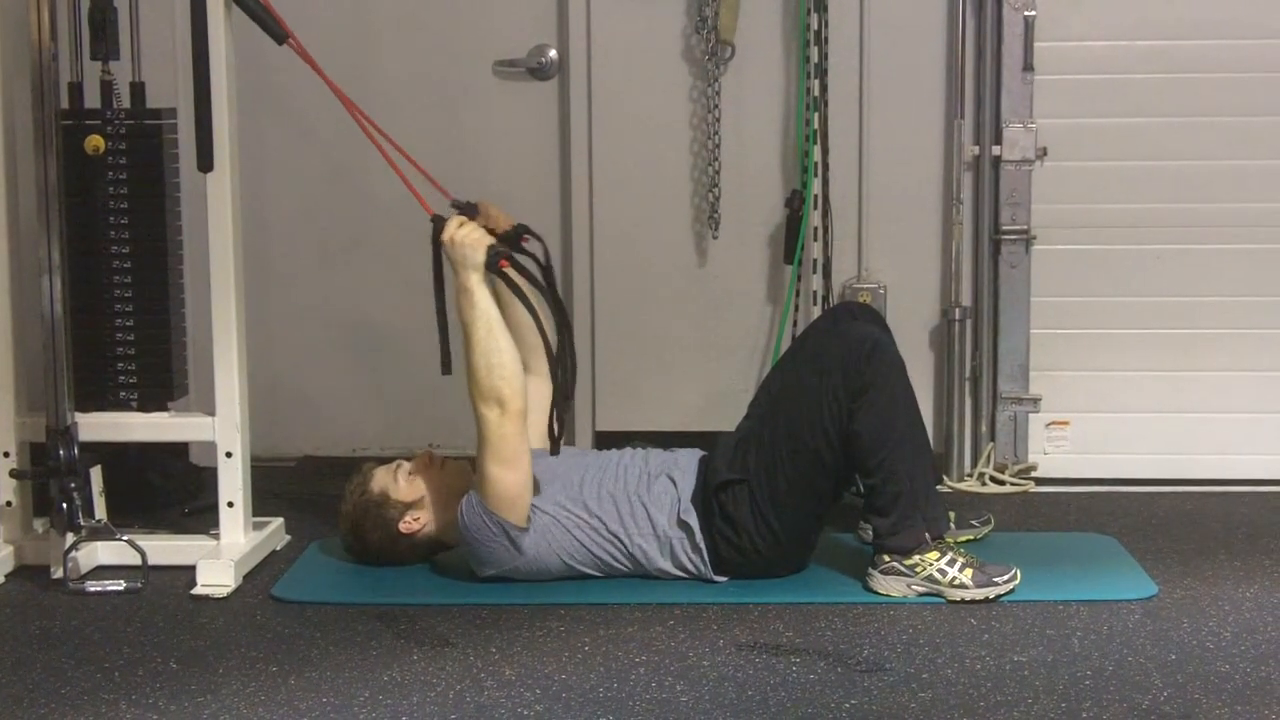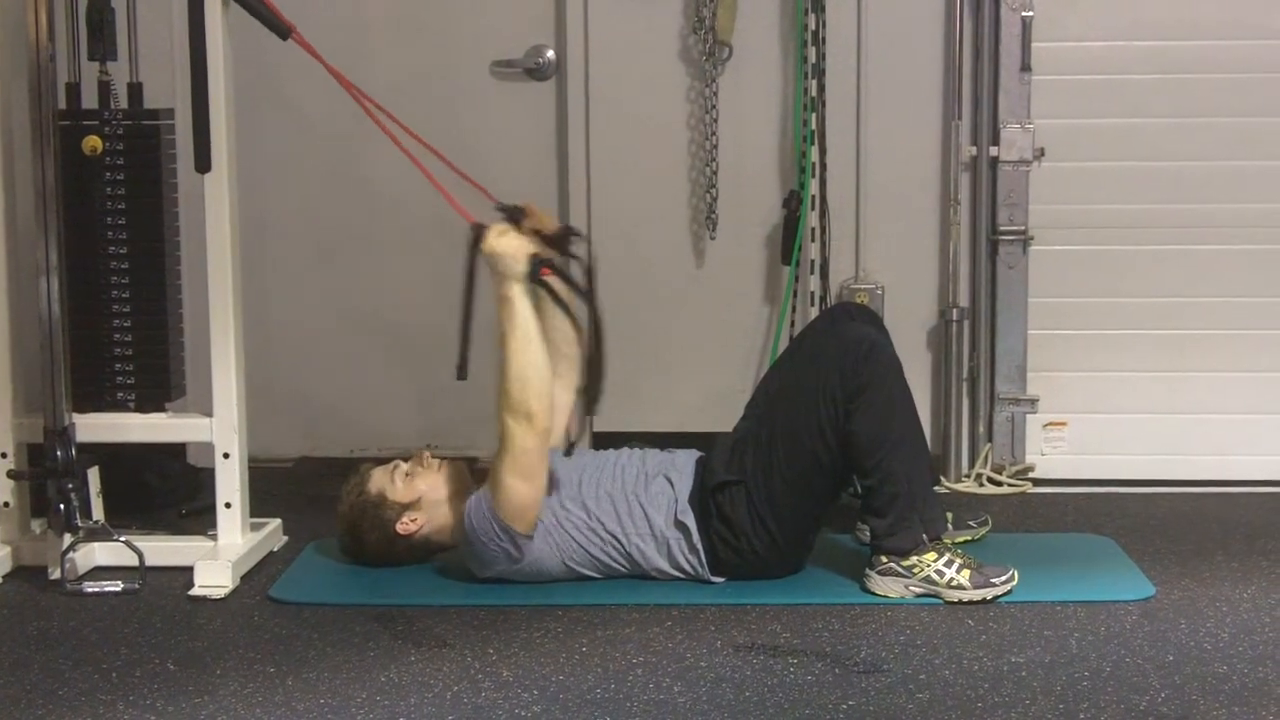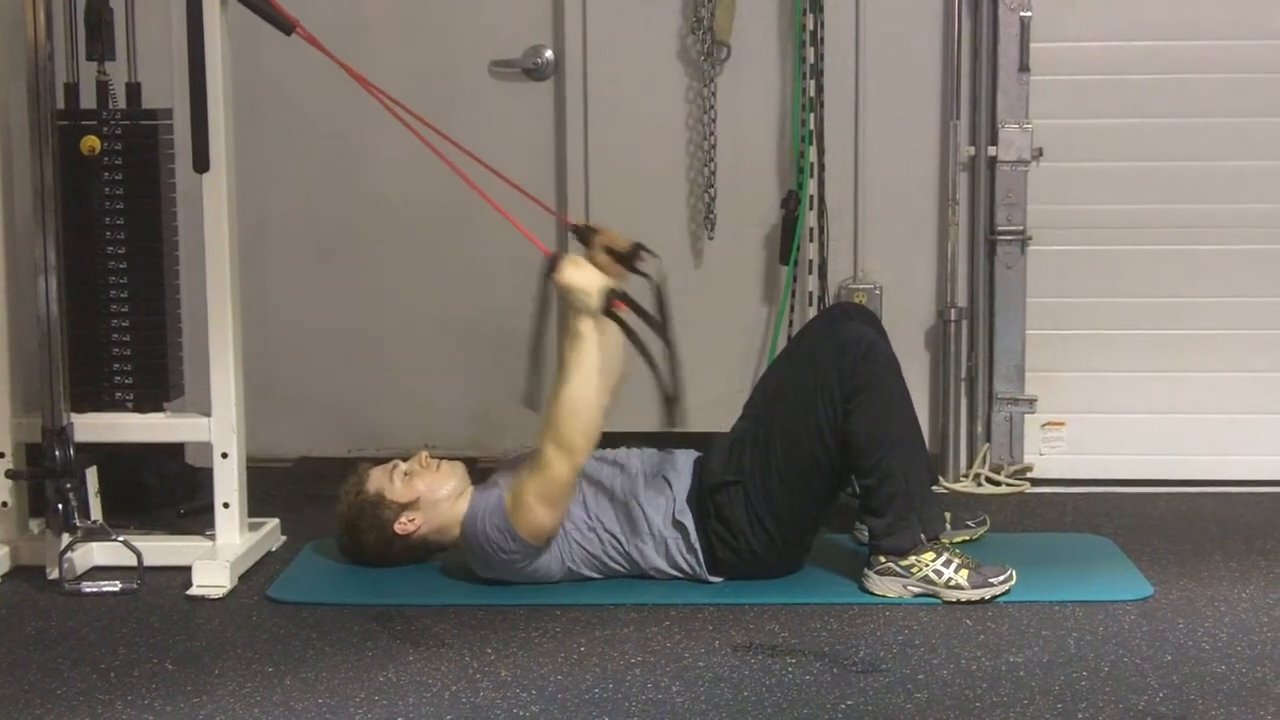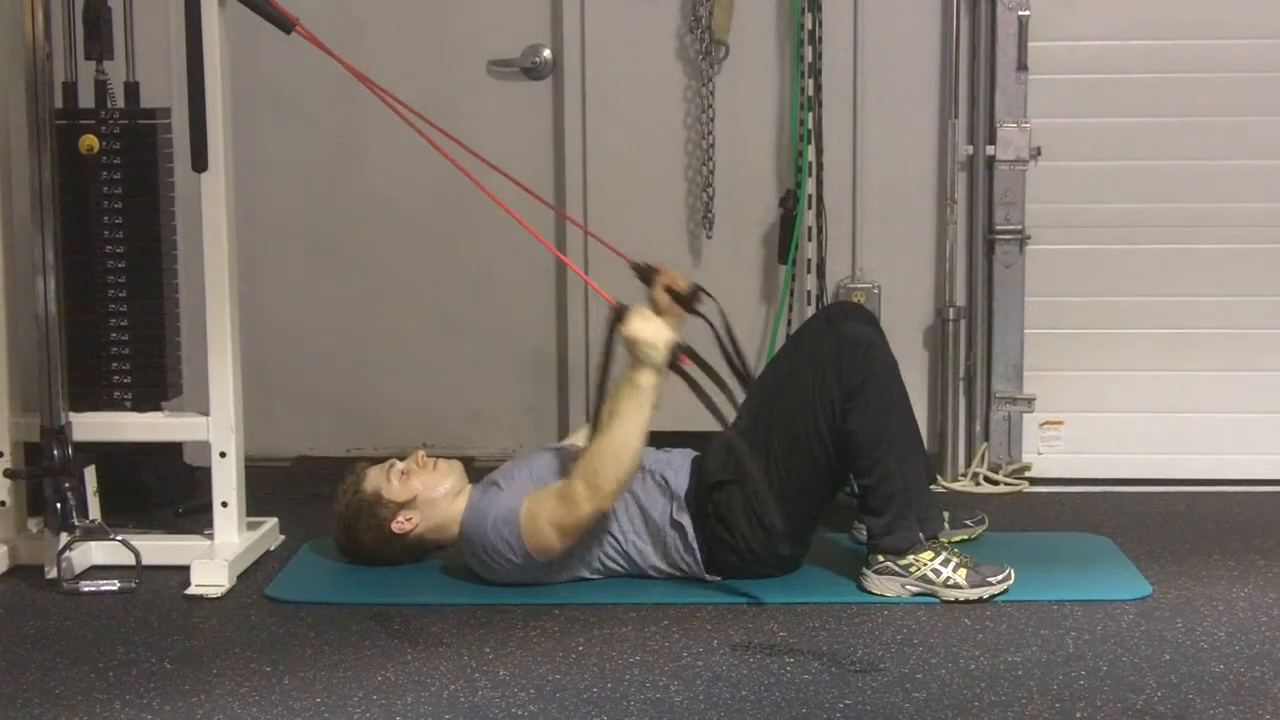
dt=0.2s
person 1, frame 1
left shoulder: (507, 490)
right shoulder: (489, 534)
left elbow: (534, 374)
right elbow: (502, 409)
left wrist: (497, 264)
right wrist: (468, 276)
left hip: (716, 485)
right hip: (739, 529)
left knee: (853, 325)
right knee: (859, 353)
left ankle: (911, 513)
right ankle: (910, 552)
person 1, frame 2
left shoulder: (498, 499)
right shoulder: (490, 536)
left elbow: (560, 379)
right elbow: (526, 421)
left wrist: (537, 272)
right wrist: (508, 284)
left hip: (713, 484)
right hip: (738, 527)
left knee: (849, 326)
right knee: (855, 352)
left ankle: (906, 513)
right ankle: (908, 553)
person 1, frame 3
left shoulder: (501, 498)
right shoulder: (495, 536)
left elbow: (589, 398)
right elbow: (566, 452)
left wrist: (597, 303)
right wrist: (583, 316)
left hip: (712, 487)
right hip: (735, 528)
left knee: (846, 325)
right knee: (853, 353)
left ankle: (908, 518)
right ankle: (906, 554)
person 1, frame 4
left shoulder: (497, 495)
right shoulder: (490, 533)
left elbow: (596, 438)
right elbow: (591, 496)
left wrist: (661, 325)
right wrist: (645, 367)
left hip: (709, 485)
right hip: (735, 528)
left knee: (844, 328)
right knee: (851, 354)
left ankle: (907, 517)
right ankle: (904, 553)
